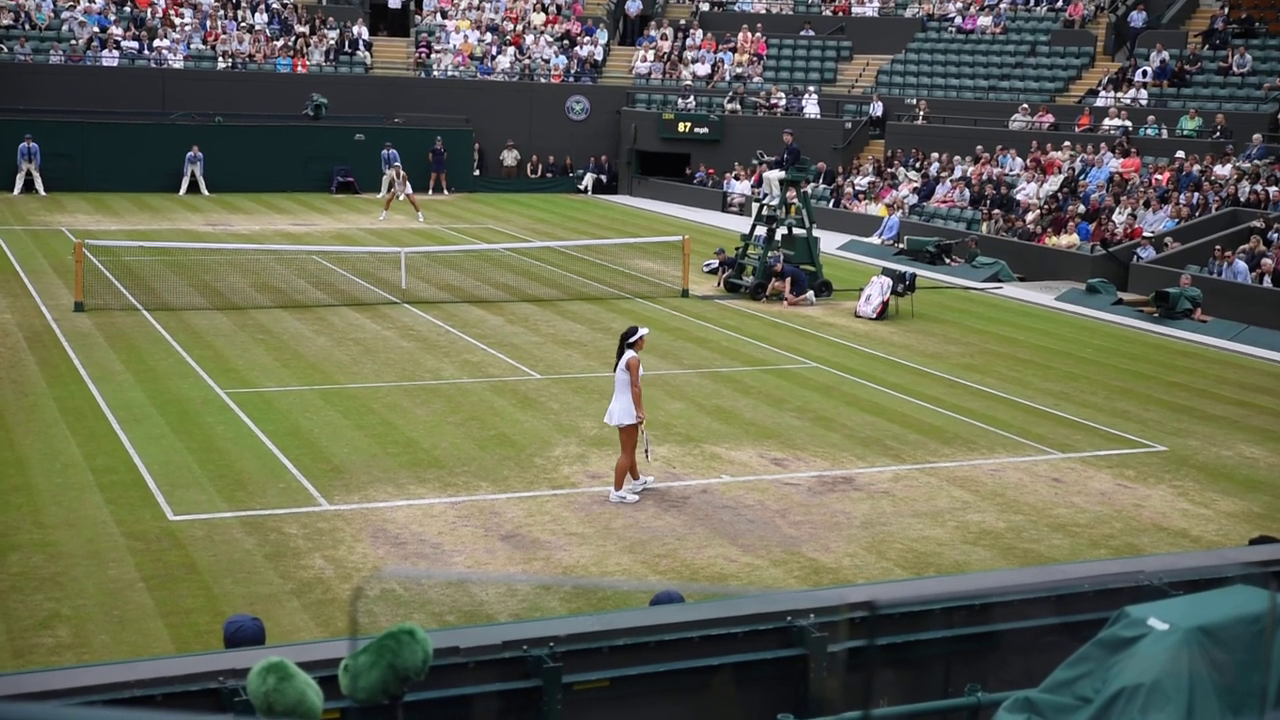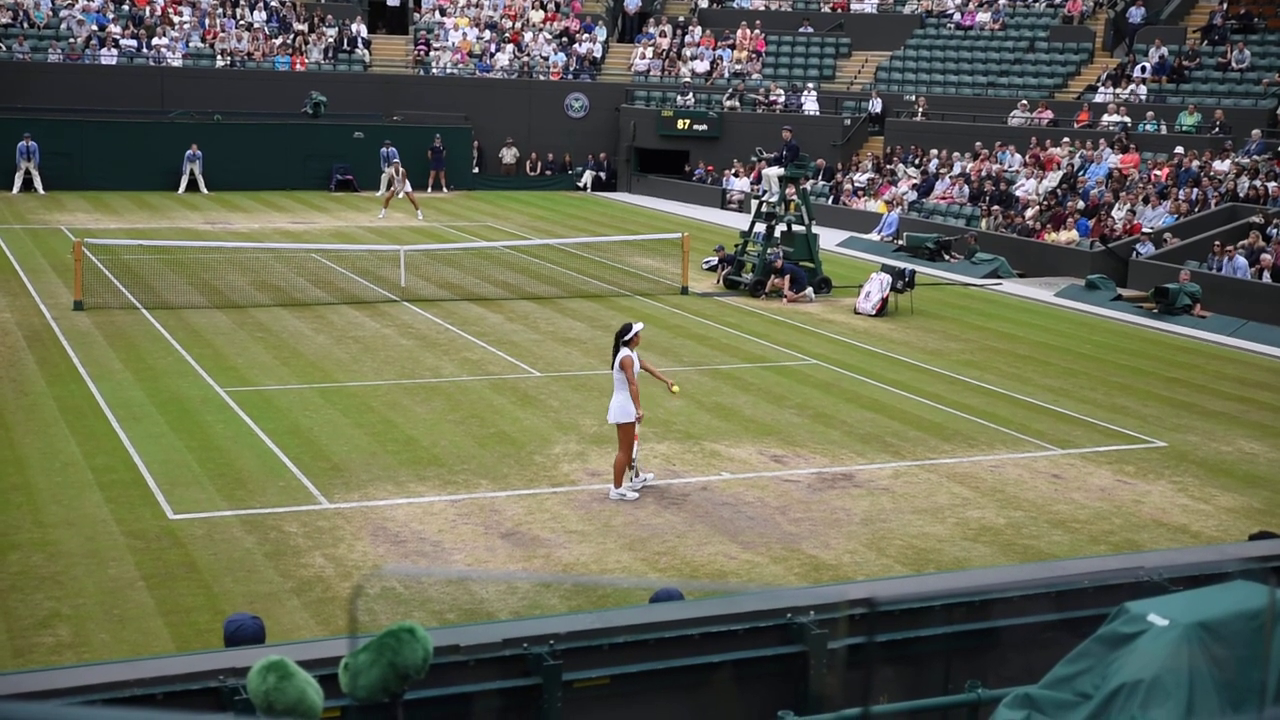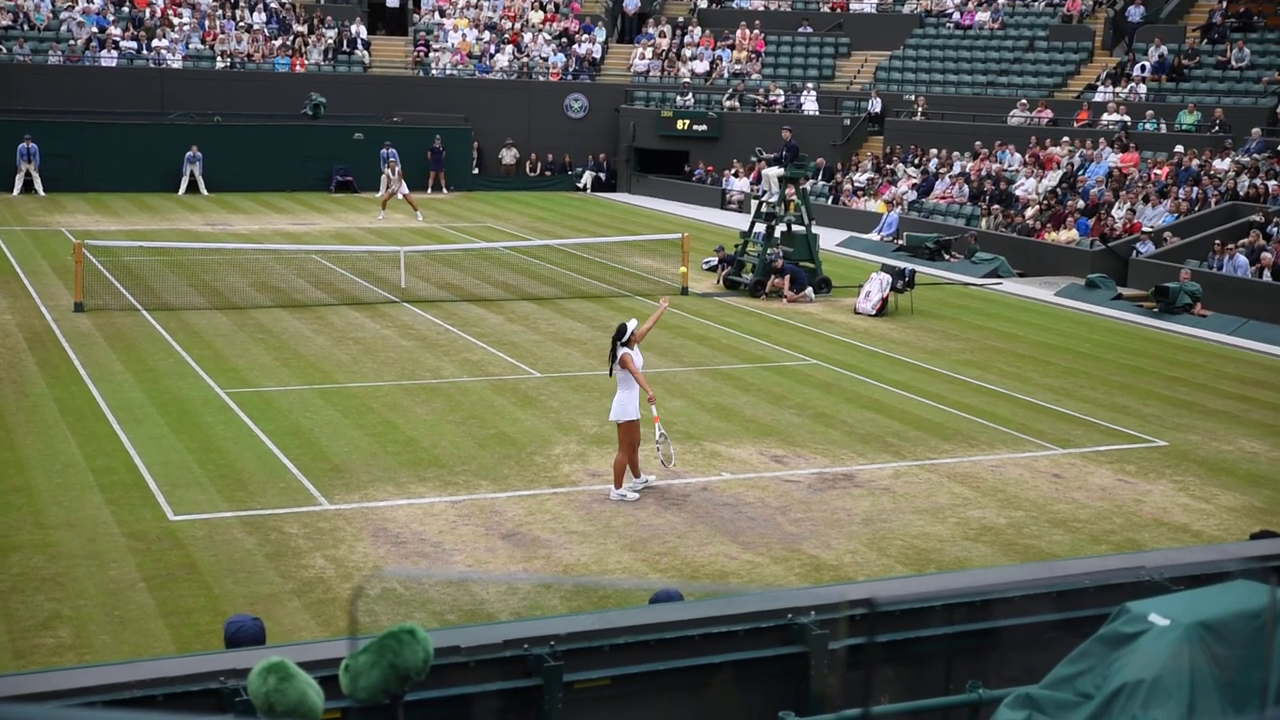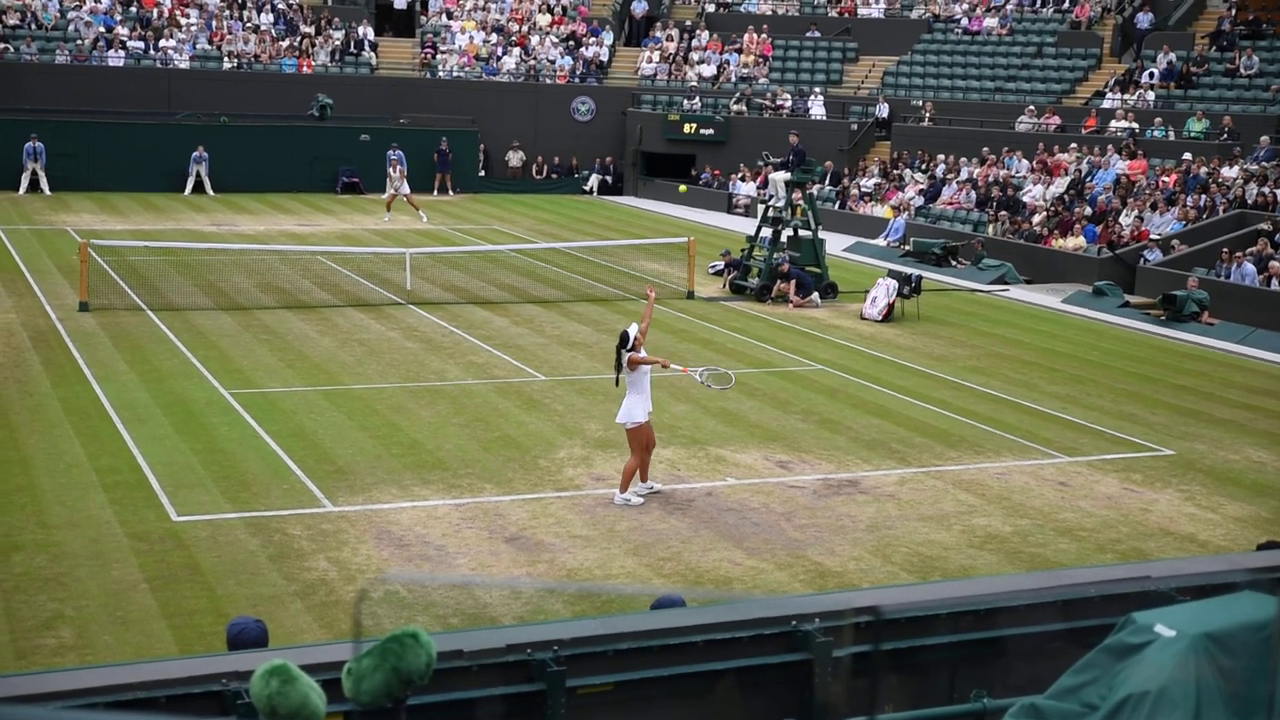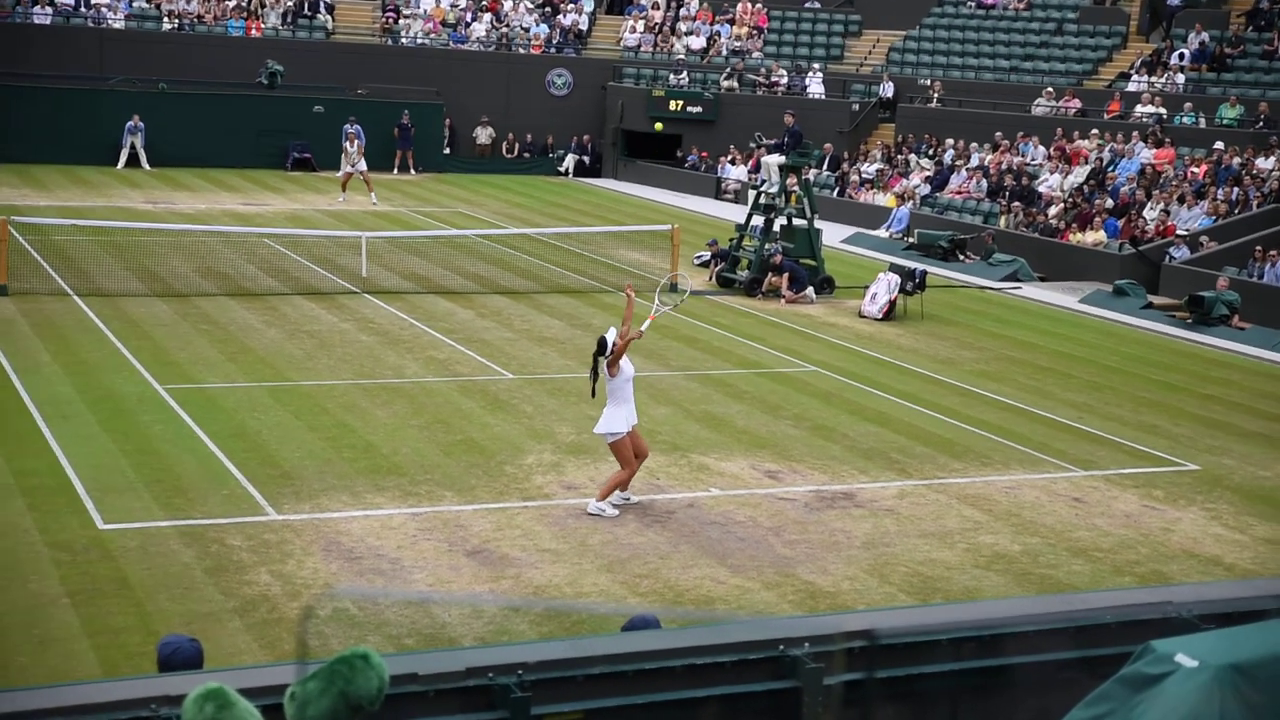
dt=0.2s
person 1, frame 1
left shoulder: (627, 356)
right shoulder: (633, 359)
right elbow: (635, 387)
left wrist: (637, 411)
right wrist: (639, 411)
left hip: (621, 409)
right hip: (625, 411)
left knee: (630, 449)
right knee: (627, 452)
left ankle: (637, 481)
right ankle: (617, 492)
person 1, frame 2
left shoulder: (630, 353)
right shoulder: (626, 357)
left elbow: (647, 367)
right elbow: (632, 384)
left wrist: (665, 380)
right wrist: (638, 408)
left hip: (625, 406)
right hip: (624, 407)
left knee: (631, 447)
right knee: (625, 450)
left ankle: (636, 478)
right ankle: (617, 489)
person 1, frame 3
left shoulder: (632, 347)
right shoulder: (625, 356)
left elbow: (647, 326)
right elbow: (636, 372)
left wrist: (661, 308)
right wrist: (648, 391)
left hip: (630, 405)
right hip: (626, 407)
left knee: (634, 444)
right knee: (625, 449)
left ankle: (637, 479)
right ankle: (617, 490)
person 1, frame 4
left shoulder: (638, 350)
right shoulder: (632, 358)
left elbow: (645, 322)
right elbow: (645, 360)
left wrist: (651, 300)
right wrist: (660, 360)
left hip: (641, 409)
right hip: (635, 412)
left knee: (650, 445)
right knee: (637, 455)
left ankle: (644, 484)
right ankle: (622, 494)
person 1, frame 5
left shoulder: (619, 358)
right shoulder: (612, 364)
left elbow: (626, 324)
right elbow: (619, 353)
left wrist: (630, 299)
right wrist: (630, 339)
left hip: (623, 420)
right hip: (615, 424)
left knee: (642, 454)
right knee: (628, 469)
left ankle: (622, 493)
right ankle: (597, 503)
